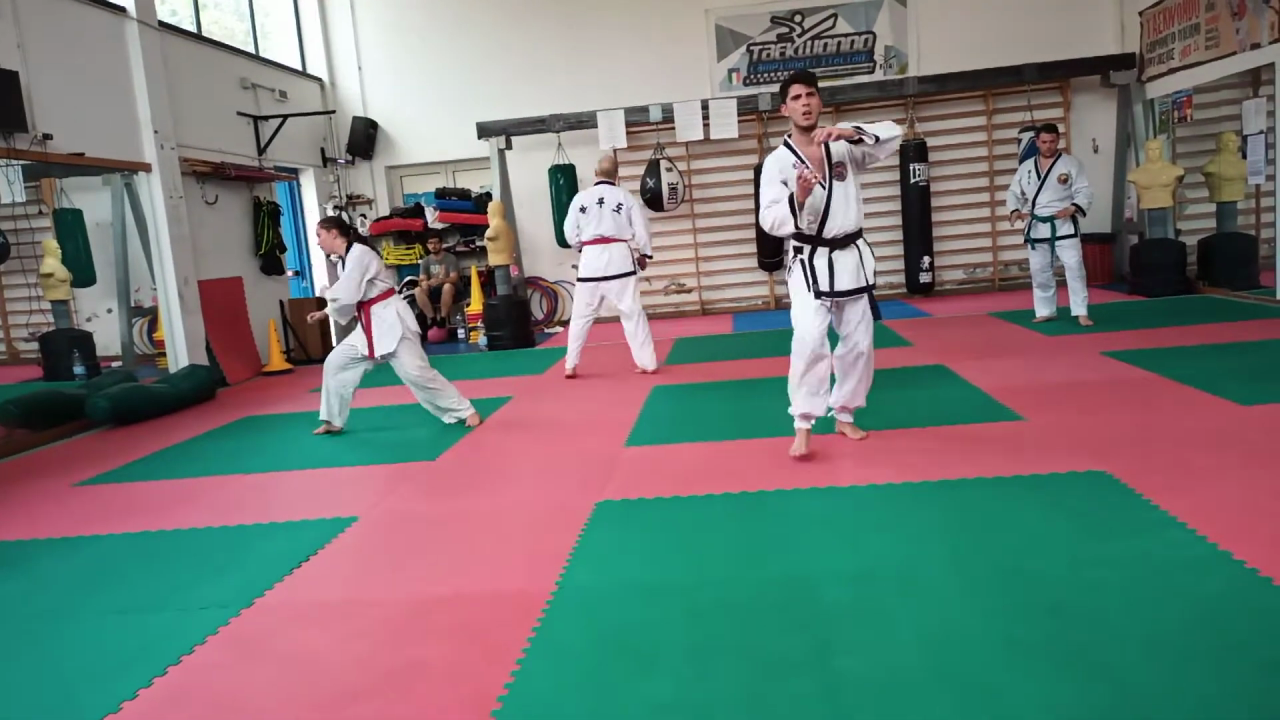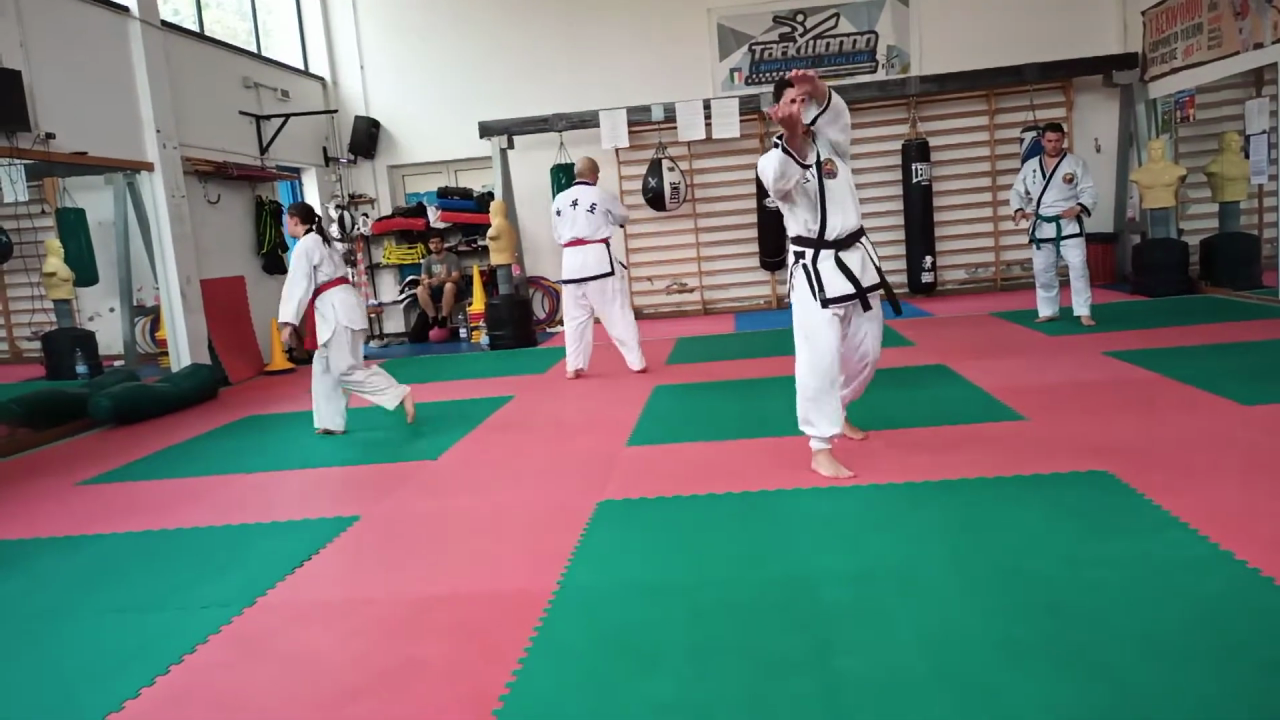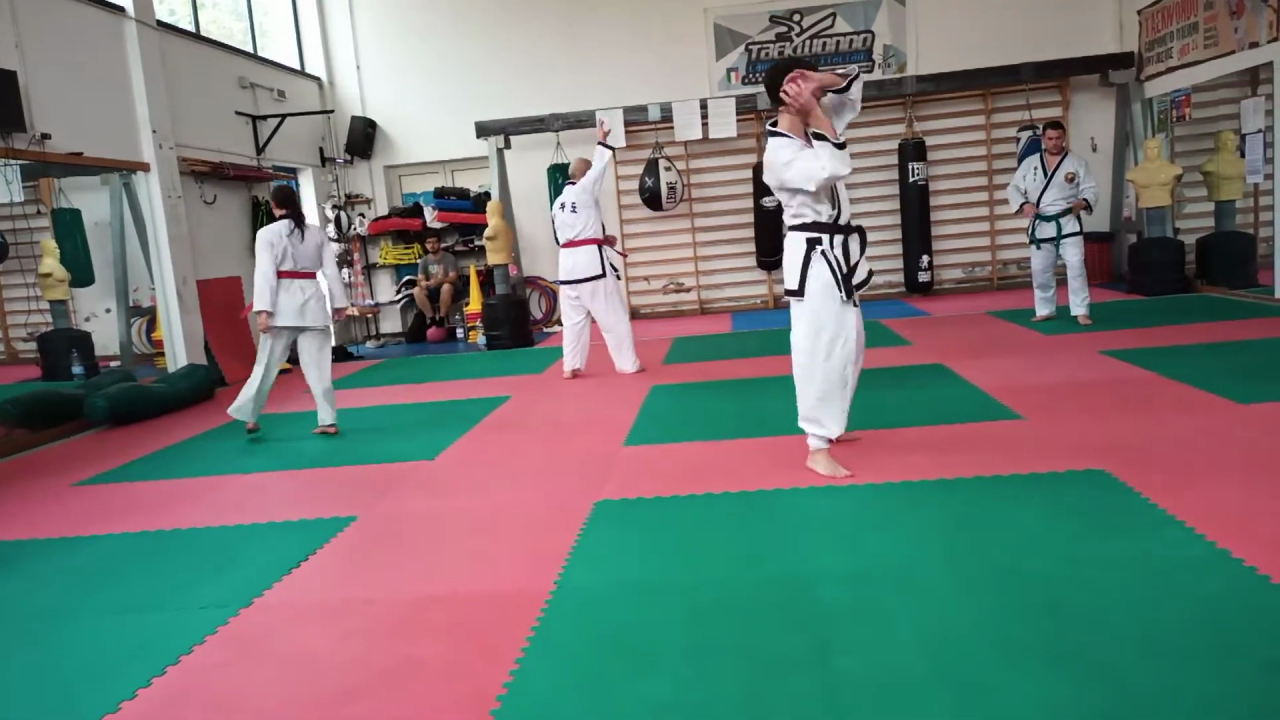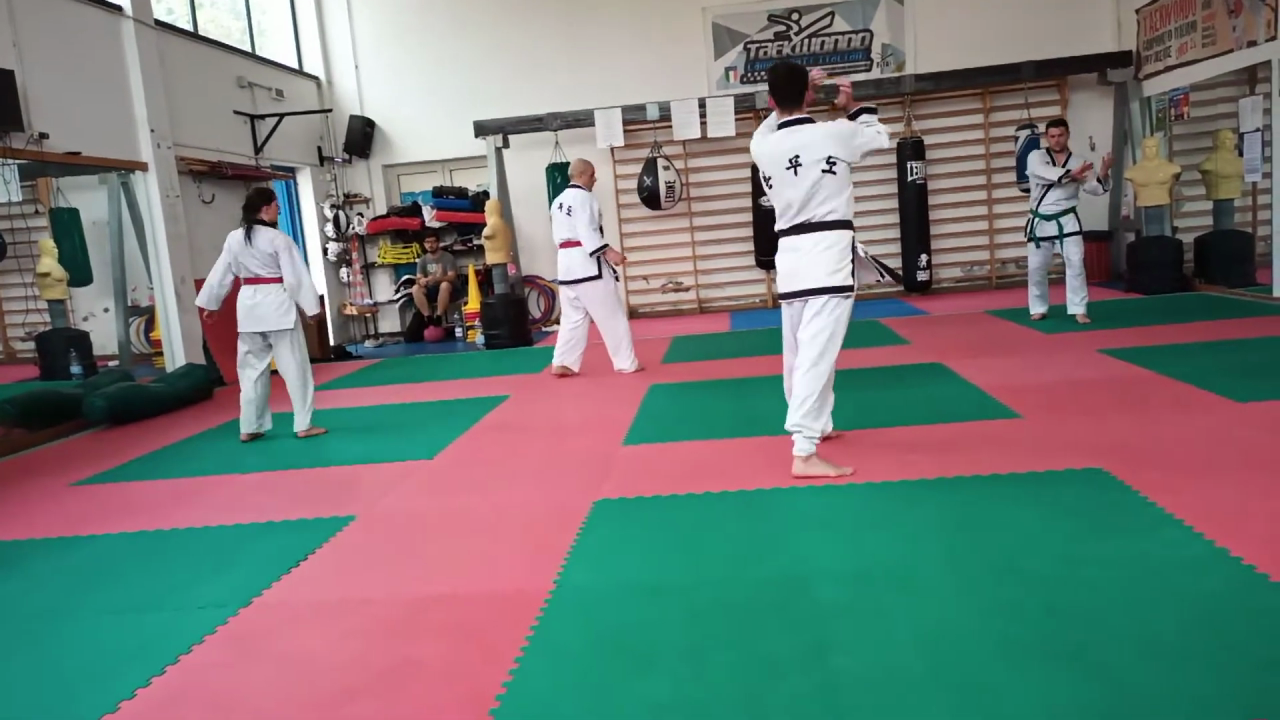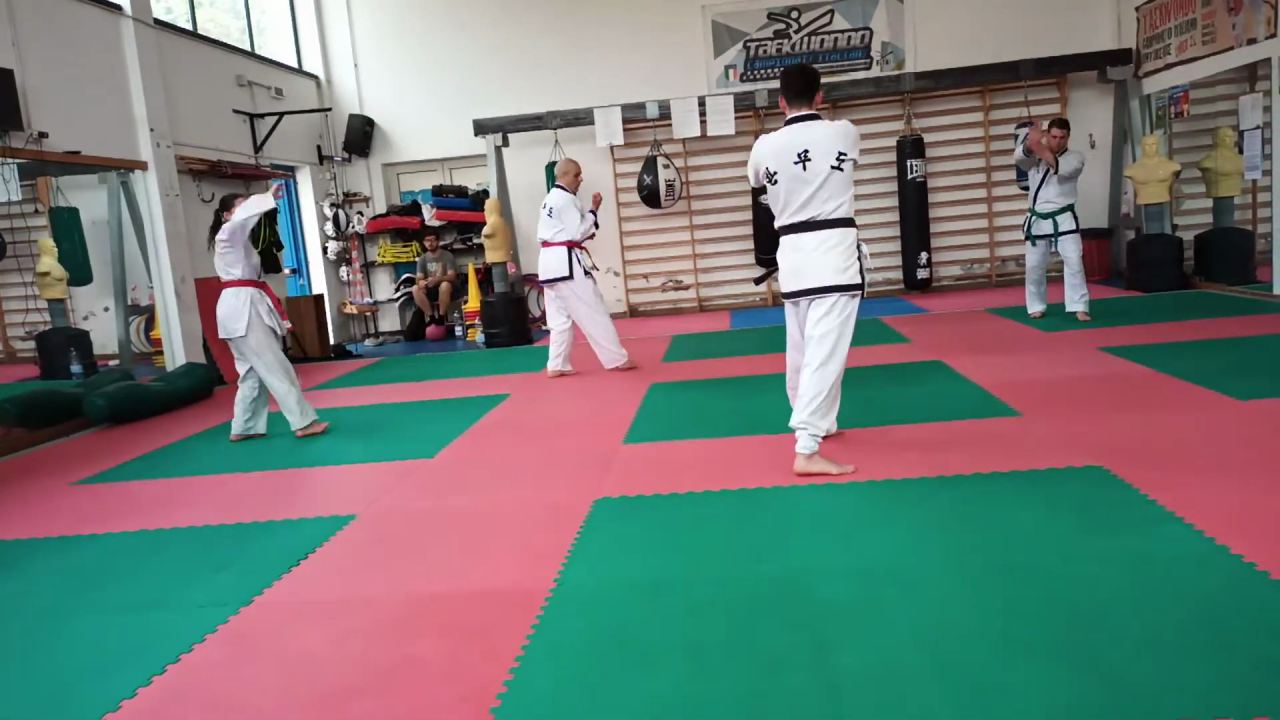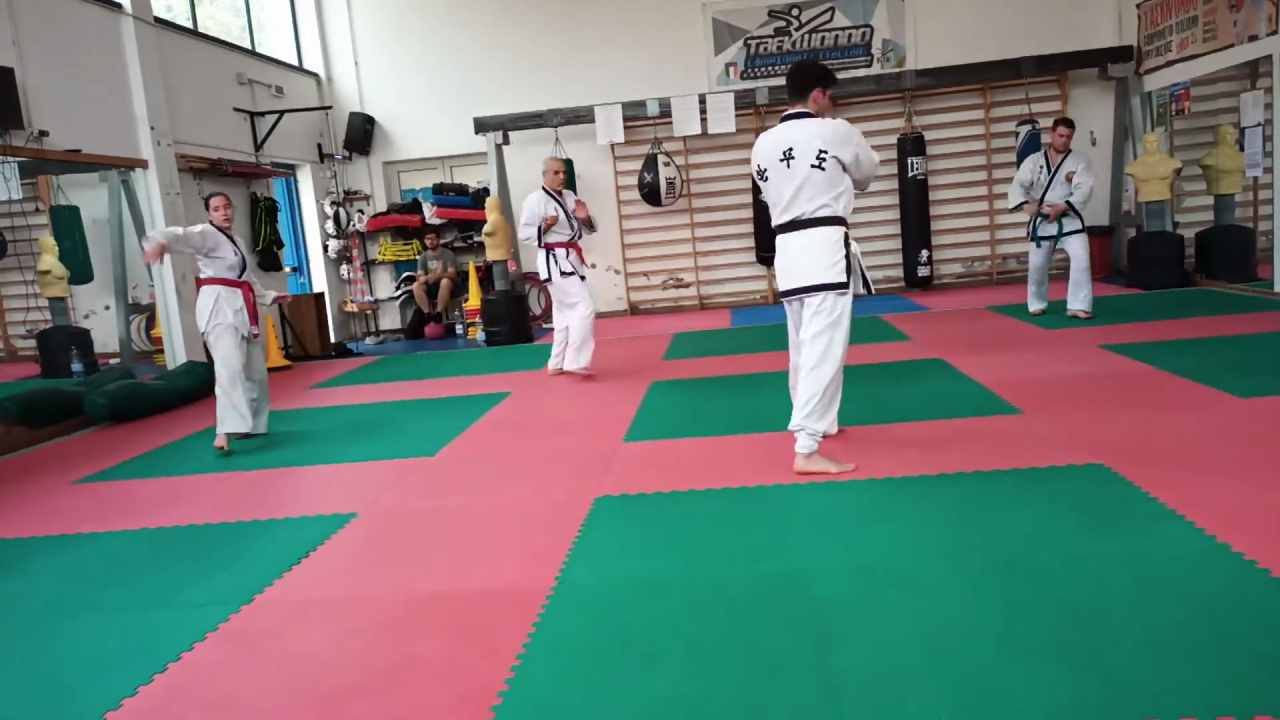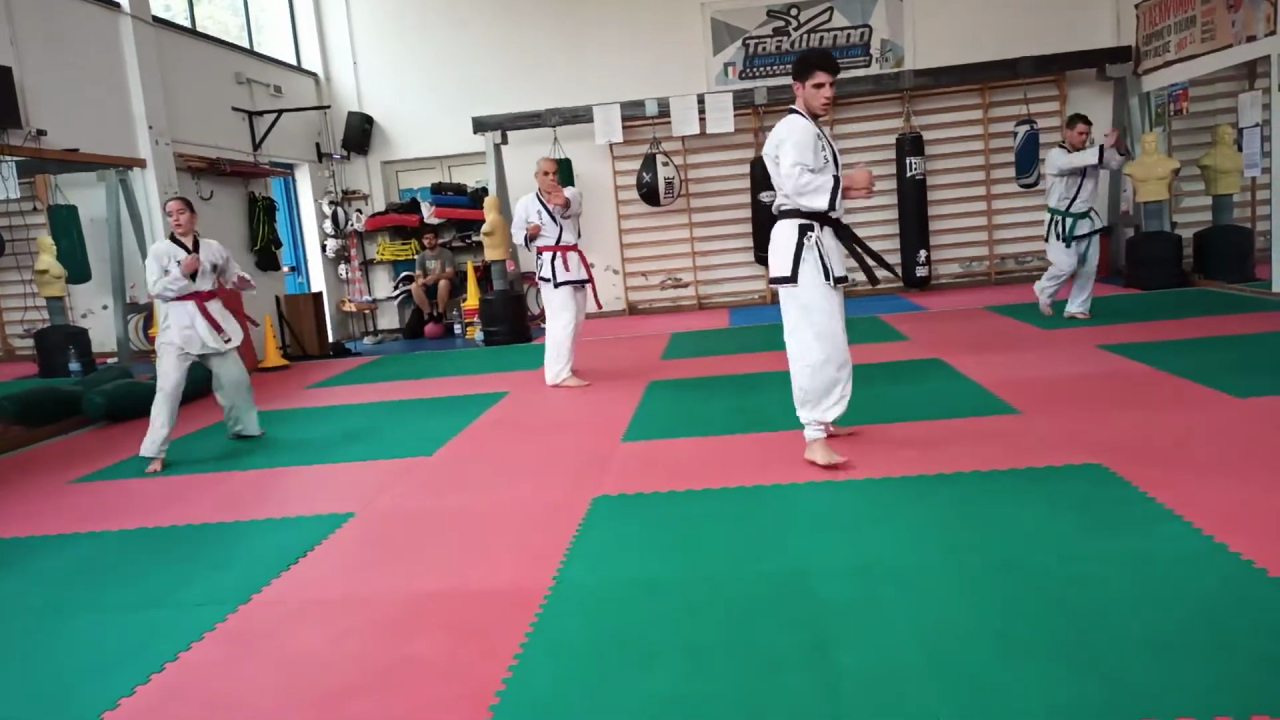
dt=0.3s
person 1, frame 1
left shoulder: (843, 141)
right shoulder: (777, 162)
left elbow: (892, 135)
right elbow: (771, 219)
left wrist: (849, 132)
right wrist: (798, 198)
left hip: (852, 256)
right hip: (809, 263)
left knee: (858, 345)
right knee: (810, 342)
left ankle: (844, 414)
right ankle: (803, 424)
person 1, frame 2
left shoulder: (830, 137)
right shoulder: (771, 161)
left elbow: (831, 107)
right elbow: (783, 181)
left wrist: (818, 89)
right wrist: (792, 134)
left hip: (854, 257)
right hip: (813, 267)
left knee: (865, 349)
right knee: (819, 355)
left ankle: (834, 416)
right ankle: (821, 449)
person 1, frame 3
left shoulder: (814, 124)
right shoulder: (778, 151)
left elbow: (851, 87)
right elbow: (831, 169)
left wrist: (822, 82)
right wrist: (815, 114)
left hip: (838, 249)
right hip: (813, 255)
left knee: (849, 347)
right knee: (822, 351)
left ankle: (827, 424)
right ankle: (817, 447)
person 1, frame 4
left shoulder: (763, 144)
right shoulder: (837, 132)
right elbow: (878, 136)
left wrist: (788, 111)
right wrist: (851, 104)
left hip: (791, 254)
right hip: (829, 252)
left knee: (800, 350)
right knee: (818, 352)
left ankle: (811, 425)
right ankle: (805, 453)
person 1, frame 5
left shoulder: (763, 147)
right shoulder: (844, 132)
left hip: (793, 252)
right hip: (835, 248)
left knee: (802, 347)
right knee: (826, 350)
left ankle: (812, 423)
right ankle: (806, 450)
person 1, frame 6
left shoulder: (763, 143)
right shoulder: (835, 130)
right elbow: (867, 169)
left hip: (789, 248)
right hip: (824, 247)
left knee: (806, 344)
right knee: (824, 349)
left ankle: (813, 422)
right ankle: (807, 450)
person 1, frame 7
left shoulder: (806, 131)
right shoulder: (797, 129)
right elbow: (794, 181)
left wrist: (845, 185)
right wrist: (844, 183)
left hip: (811, 243)
right hip: (803, 244)
left knee: (821, 338)
right knee: (820, 341)
left ankle: (821, 420)
right ankle: (816, 437)
person 2, frame 1
left shoulder: (359, 254)
right shoulder: (344, 261)
left elbow: (347, 295)
left wrist: (329, 294)
right wrist: (326, 313)
left hip: (391, 319)
right hip: (370, 324)
left knee: (417, 372)
right knee: (336, 364)
left ankle: (464, 410)
right ankle: (333, 421)
person 2, frame 2
left shoulder: (304, 246)
right shoulder: (325, 243)
left elbow: (298, 286)
left wrist: (288, 323)
left hip: (335, 309)
right hip: (344, 307)
left knee: (345, 368)
right knee: (324, 368)
left ankle: (399, 394)
right ankle: (332, 422)
person 2, frame 3
left shoulder: (267, 234)
right shoulder: (316, 233)
left elbow: (265, 273)
right elbow: (331, 269)
left wrist: (263, 310)
right wrist: (339, 303)
left hip: (282, 303)
right hip: (312, 300)
left knee: (267, 363)
right knee: (318, 364)
left ankle: (249, 417)
right ankle: (327, 420)
person 2, frame 4
left shoulder: (234, 239)
right shoulder: (277, 238)
left elbow: (220, 275)
right elbow: (296, 277)
left wrist: (208, 304)
right wrist: (311, 307)
left hip: (249, 304)
right hip: (278, 304)
left knee: (253, 369)
right knee: (295, 366)
left ankle: (251, 427)
right ankle: (304, 424)
person 2, frame 5
left shoulder: (229, 239)
right shoulder: (230, 234)
right elbow: (242, 217)
right wrist: (268, 196)
left hip: (235, 309)
right hip: (244, 308)
left knee: (252, 372)
right knee: (274, 367)
left ankle: (243, 428)
right ankle: (303, 422)
person 2, frame 6
left shoulder: (235, 242)
right shoulder: (207, 234)
right elbow: (179, 237)
left wrist: (269, 296)
right wrist: (159, 242)
left hip: (240, 309)
right hip: (218, 308)
left knee: (255, 371)
right knee: (230, 369)
left ankle: (247, 423)
right ankle: (225, 430)
person 2, frame 7
left shoulder: (213, 248)
right shoulder: (159, 251)
left elbow: (231, 273)
right elbow: (156, 288)
left wrist: (241, 280)
right wrist: (182, 273)
left hip: (211, 321)
right hip: (177, 324)
left knee: (235, 378)
right knee: (168, 385)
left ankle: (242, 426)
right ankle: (156, 451)
person 3, frame 1
left shoulder: (580, 198)
right shoulder: (626, 197)
left elbow: (570, 233)
right elbow: (641, 230)
right wrist: (643, 255)
left hip: (591, 260)
right hip: (620, 258)
left knee: (581, 315)
right knee: (632, 313)
left ankle: (571, 365)
right ankle: (646, 362)
person 3, frame 2
left shoulder: (559, 200)
right shoulder: (600, 194)
left elbow: (558, 236)
right elbow: (622, 216)
right wrist: (609, 223)
left hip: (572, 261)
right hip: (599, 259)
left knee: (576, 318)
right knee: (618, 313)
left ankle: (574, 367)
right ankle: (635, 361)
person 3, frame 3
left shoulder: (558, 202)
right shoulder: (584, 190)
right elbow: (598, 168)
left wrist: (599, 238)
right wrist: (602, 141)
left hip: (568, 263)
right hip: (592, 261)
left knee: (574, 318)
right knee: (613, 314)
left ankle: (571, 366)
right ankle: (627, 364)
person 3, frame 4
left shoulder: (559, 201)
right shoulder: (583, 197)
right elbow: (587, 230)
right wrist: (606, 250)
left hip: (566, 261)
right hip: (588, 263)
left knee: (573, 316)
right knee: (611, 314)
left ankle: (562, 363)
right ankle: (626, 363)
person 3, frame 5
left shoulder: (550, 199)
right shoulder: (566, 199)
right elbow: (578, 231)
left wrist: (585, 234)
right wrist: (593, 210)
left hip: (550, 261)
right hip: (566, 262)
left knee: (560, 317)
right knee: (593, 313)
left ankle: (556, 365)
right ankle: (616, 359)
person 3, frame 6
left shoulder: (568, 196)
right shoulder: (536, 199)
left elbow: (587, 228)
right elbow: (524, 232)
left wrist: (585, 218)
right wrist: (544, 226)
left hip: (569, 259)
right hip: (555, 261)
left knee: (566, 314)
right knee: (583, 309)
left ankle: (558, 363)
right ankle: (575, 361)
person 3, frame 7
left shoulder: (569, 194)
right shoulder: (526, 203)
left elbow: (573, 207)
right elbow: (516, 233)
left wrist: (563, 202)
right wrist: (530, 235)
left hip: (572, 261)
right hip: (550, 265)
left knee: (574, 318)
right knee: (563, 318)
left ankle: (559, 365)
right ankle: (559, 374)
person 4, frame 1
left shoulder: (1071, 164)
right shoulder: (1026, 167)
left elbow: (1085, 192)
right elbow: (1014, 193)
left wrist: (1073, 208)
right wrist: (1015, 210)
left hip: (1064, 225)
right hip: (1037, 227)
left knee: (1074, 267)
right knee: (1040, 271)
left ankle: (1081, 312)
right ankle: (1045, 311)
person 4, frame 2
left shoulder: (1076, 163)
right shoulder: (1030, 166)
left elbow: (1089, 192)
right elbow: (1017, 192)
left wrist: (1078, 208)
right wrist: (1019, 210)
left hip: (1069, 225)
right hip: (1041, 227)
left knee: (1078, 267)
right knee: (1043, 271)
left ankle: (1084, 312)
right ankle: (1048, 311)
person 4, frame 3
left shoulder: (1077, 163)
right shoulder: (1030, 163)
left elbow: (1090, 190)
right elbow: (1014, 188)
left wrist: (1083, 203)
right wrist: (1024, 205)
left hip: (1067, 223)
right hip: (1041, 225)
left knee: (1076, 266)
right knee: (1040, 270)
left ankle: (1081, 311)
right ankle: (1045, 310)
person 4, frame 4
left shoulder: (1079, 162)
right shoulder: (1036, 157)
left elbow: (1094, 188)
right elbow: (1042, 171)
left wrist: (1103, 173)
right wrist: (1071, 173)
left hip: (1067, 221)
right hip: (1040, 222)
left knee: (1075, 264)
right knee: (1036, 267)
left ankle: (1079, 310)
right ankle: (1039, 309)
person 4, frame 5
left shoulder: (1074, 158)
right shoulder: (1033, 156)
left elbow: (1064, 169)
right elbow: (1021, 156)
left wrist: (1043, 152)
right wrist: (1031, 143)
left hip: (1064, 219)
right hip: (1037, 220)
left knee: (1074, 262)
right knee: (1034, 266)
left ankle: (1079, 308)
right ankle: (1037, 307)
person 4, frame 6
left shoulder: (1079, 161)
right shoulder: (1034, 161)
left elbow: (1084, 188)
right elbow: (1017, 185)
left wrist: (1064, 207)
right wrist: (1024, 204)
left hip: (1069, 221)
right hip: (1041, 223)
left knee: (1081, 261)
right knee: (1037, 267)
left ankle: (1079, 306)
right ankle: (1037, 303)
person 4, frame 7
left shoulder: (1091, 154)
right shoulder: (1055, 156)
left elbow: (1115, 162)
right elbow: (1077, 160)
left wrist: (1119, 145)
right wrist: (1105, 146)
left hip: (1087, 220)
right hip: (1062, 222)
left knee: (1089, 266)
right knee: (1065, 266)
left ankle: (1076, 307)
right ankle: (1044, 290)
